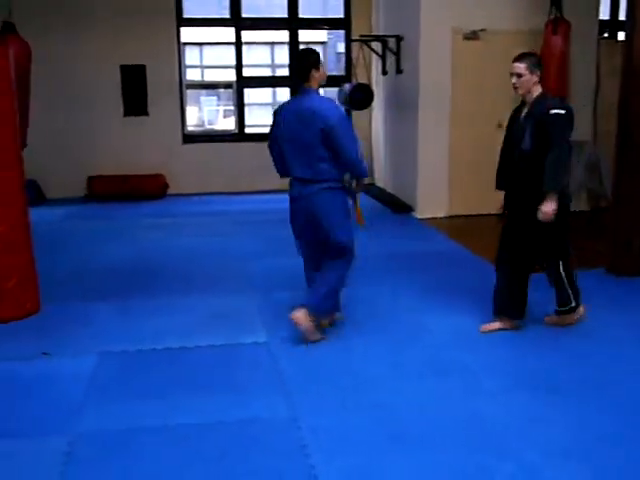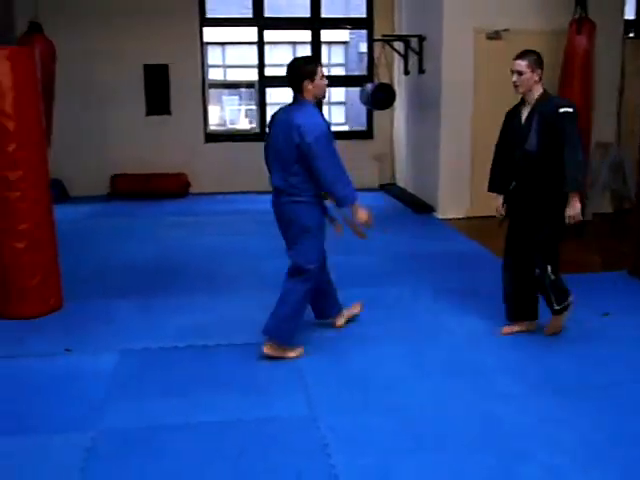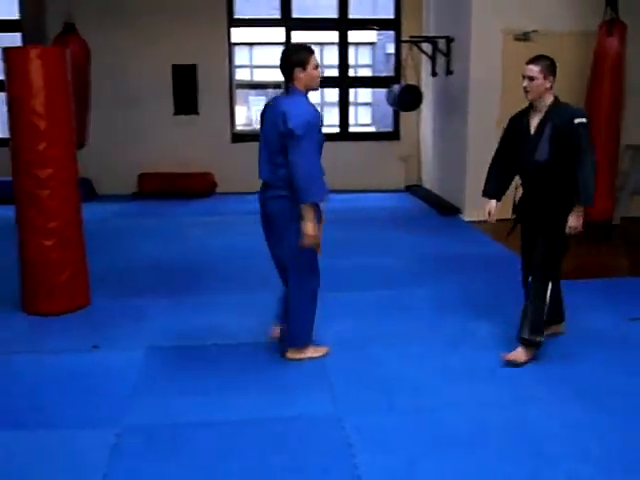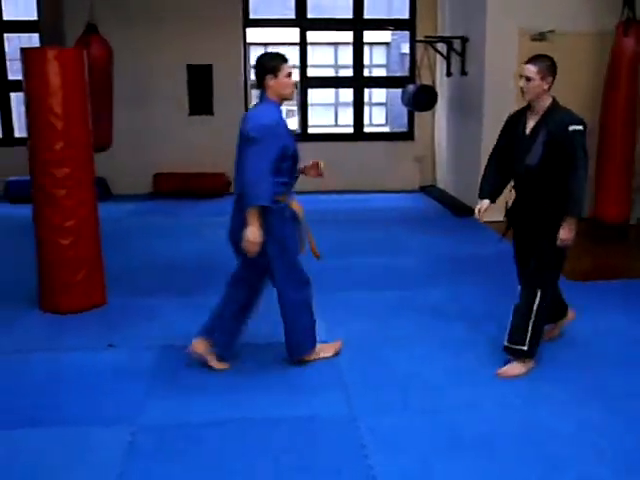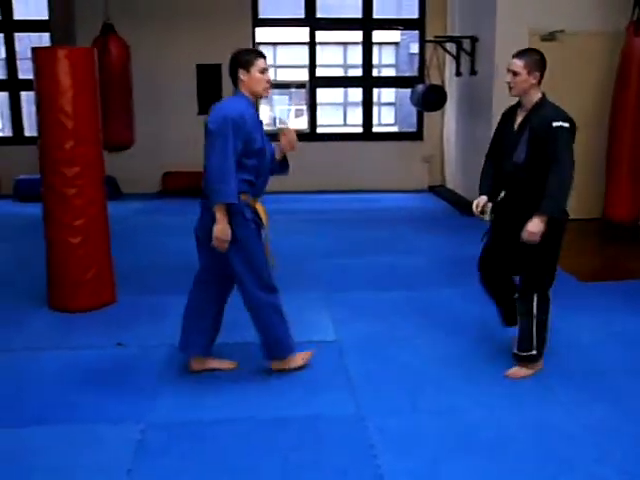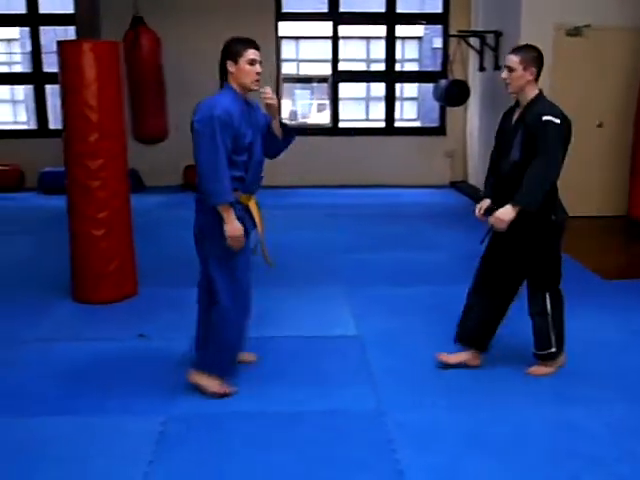
dt=0.2s
person 1, frame 1
left shoulder: (283, 112)
right shoulder: (329, 109)
left elbow: (276, 152)
right elbow: (348, 150)
right wrist: (360, 174)
left hip: (299, 192)
right hip: (327, 192)
left knee: (316, 254)
right knee: (340, 254)
left ankle: (325, 311)
right ankle: (310, 310)
person 1, frame 2
left shoulder: (279, 118)
right shoulder: (313, 124)
left elbow: (272, 160)
right elbow: (331, 172)
right wrist: (355, 207)
left hip: (283, 201)
right hip: (303, 206)
left knee: (313, 261)
right knee: (304, 271)
left ankle: (333, 312)
right ankle: (277, 340)
person 1, frame 3
left shoulder: (275, 106)
right shoulder: (305, 113)
right elbow: (304, 169)
right wrist: (310, 218)
left hip: (271, 198)
right hip: (290, 203)
left knee: (293, 269)
right knee: (303, 272)
left ankle: (287, 325)
right ankle: (297, 344)
person 1, frame 4
left shoulder: (263, 117)
right shoulder: (267, 121)
right elbow: (256, 175)
left wrist: (301, 169)
right wrist: (253, 224)
left hip: (261, 213)
right hip: (268, 214)
left knee: (248, 279)
right knee: (293, 281)
left ankle: (209, 341)
right ankle: (305, 347)
person 1, frame 5
left shoulder: (246, 114)
right shoulder: (230, 114)
left elbow: (258, 166)
right elbow: (220, 170)
left wrist: (281, 151)
right wrist: (221, 219)
left hip: (237, 212)
right hip: (231, 214)
left knee: (212, 283)
right knee: (259, 284)
left ankle: (199, 354)
right ankle: (280, 355)
person 1, frame 6
left shoulder: (248, 108)
right shoulder: (215, 110)
left elbow: (272, 149)
right elbow: (213, 170)
left wrist: (273, 117)
right wrist: (228, 217)
left hip: (239, 209)
right hip: (222, 212)
left knee: (217, 285)
right knee: (231, 290)
left ankle: (218, 352)
right ankle: (208, 369)
person 2, frame 1
left shoulder: (554, 111)
right shoulder: (518, 113)
left elbow: (559, 157)
left wrist: (552, 197)
right wrist: (504, 188)
left hip: (545, 199)
right hip: (520, 197)
left knee: (552, 256)
right knee: (508, 256)
left ankle: (571, 307)
right ankle: (508, 315)
person 2, frame 2
left shoulder: (558, 110)
right shoulder: (514, 114)
left elbow: (572, 154)
right elbow: (504, 155)
left wrist: (573, 196)
right wrist: (498, 190)
left hip: (549, 199)
right hip: (520, 197)
left knee: (540, 260)
right knee: (514, 259)
left ankle: (560, 304)
right ankle: (522, 318)
person 2, frame 3
left shoulder: (571, 119)
right shoulder: (519, 121)
left elbow: (584, 166)
right elbow: (503, 160)
left wrist: (578, 209)
right wrist: (492, 195)
left hip: (559, 209)
right hip: (531, 205)
left knee: (542, 273)
right knee: (533, 269)
left ankle: (529, 343)
right ankle: (554, 320)
person 2, frame 4
left shoulder: (567, 124)
right shoulder: (516, 120)
left elbow: (577, 175)
right elbow: (499, 160)
left wrist: (570, 220)
right wrist: (487, 195)
left hip: (551, 217)
right hip: (524, 210)
left knee: (535, 282)
right knee: (530, 275)
left ankle: (523, 355)
right ankle: (560, 313)
person 2, frame 5
left shoulder: (555, 121)
right shoulder: (510, 115)
left elbow: (561, 174)
right elbow: (495, 157)
left wrist: (541, 217)
right wrist: (486, 193)
left hip: (541, 218)
right hip: (510, 211)
left knee: (534, 286)
right knee: (491, 270)
left ankle: (531, 357)
right ankle: (523, 320)
person 2, frame 6
left shoulder: (549, 117)
right shoulder: (511, 115)
left elbow: (545, 169)
left wrist: (514, 207)
right wrist: (489, 197)
left hip: (540, 218)
right hip: (508, 215)
left knee: (542, 287)
right knee: (488, 281)
left ankle: (552, 355)
right ankle: (472, 349)
